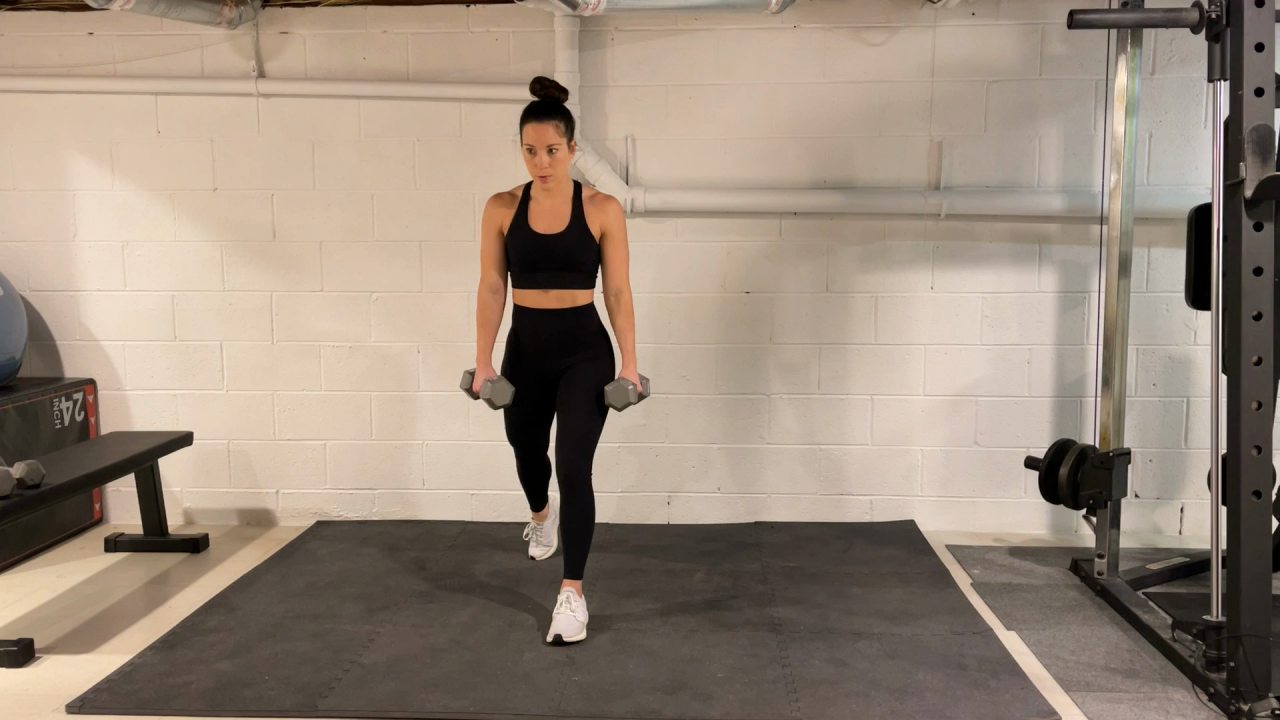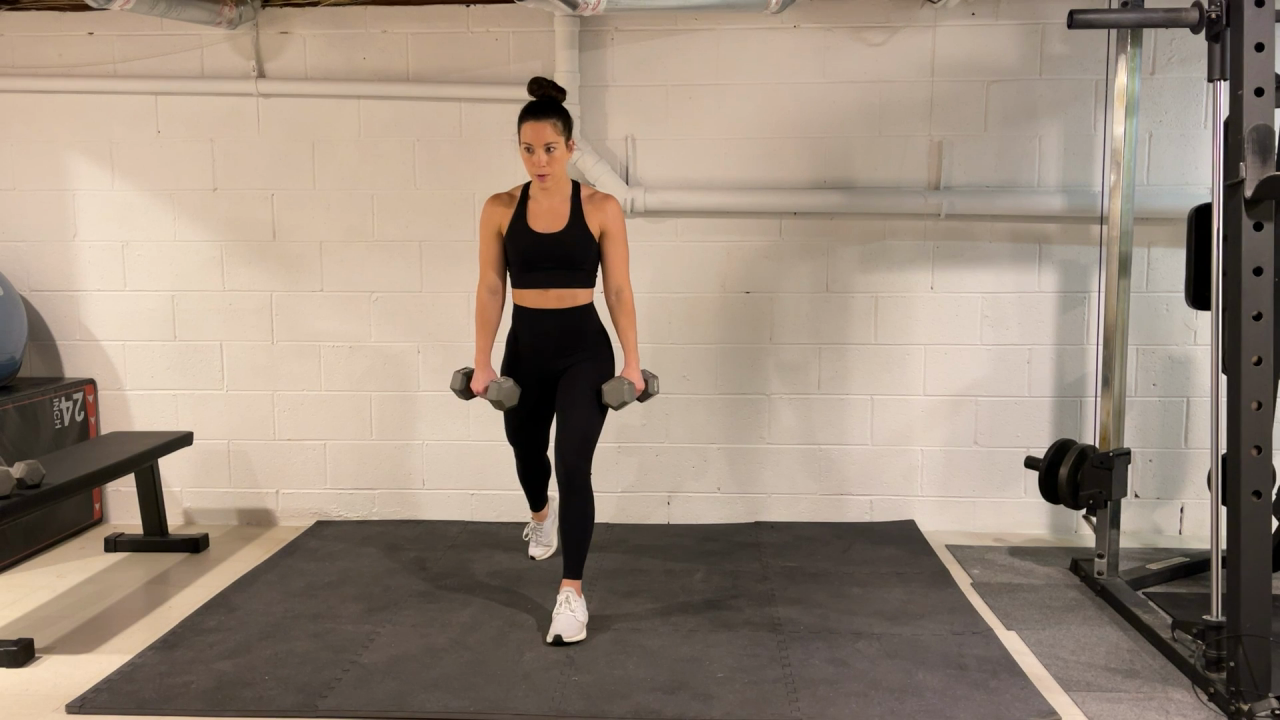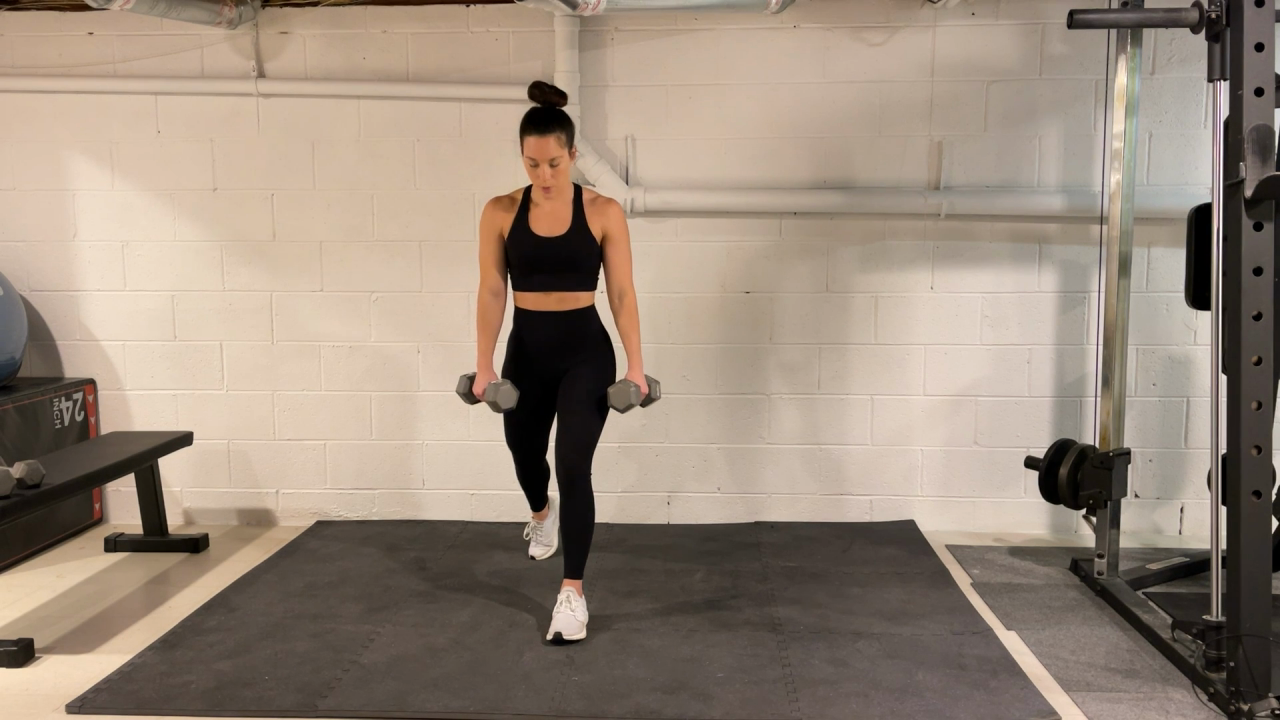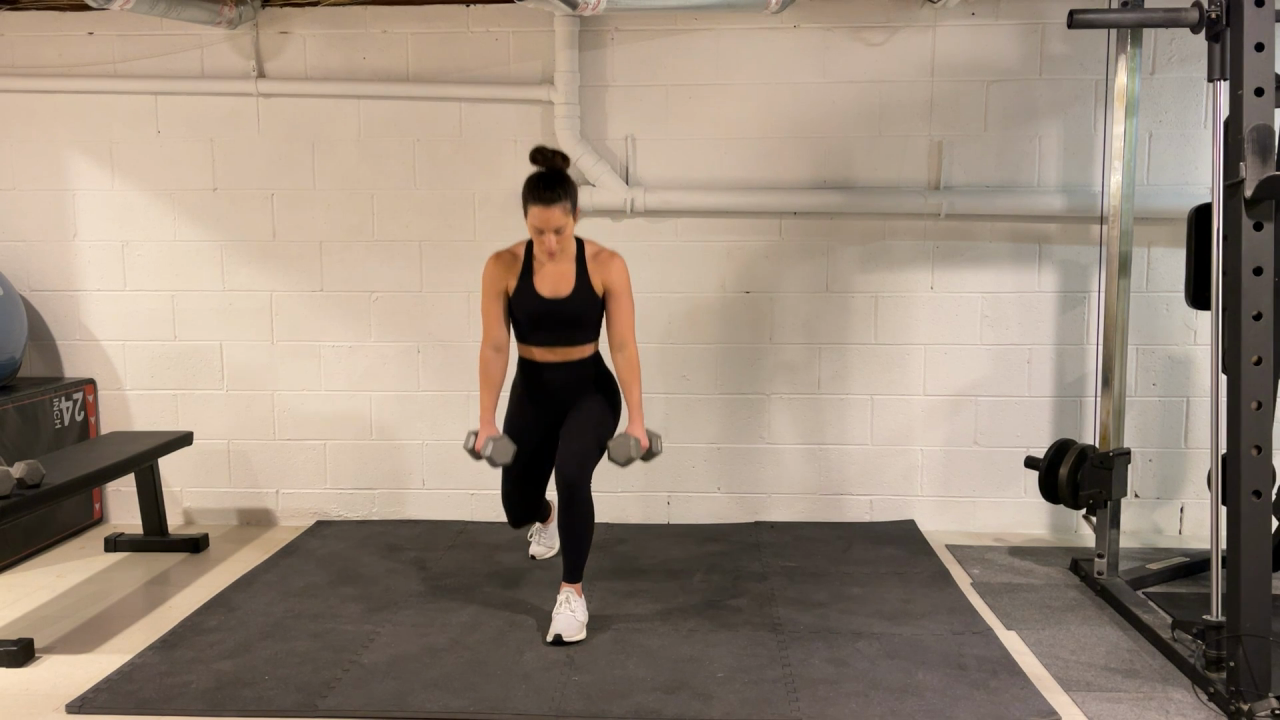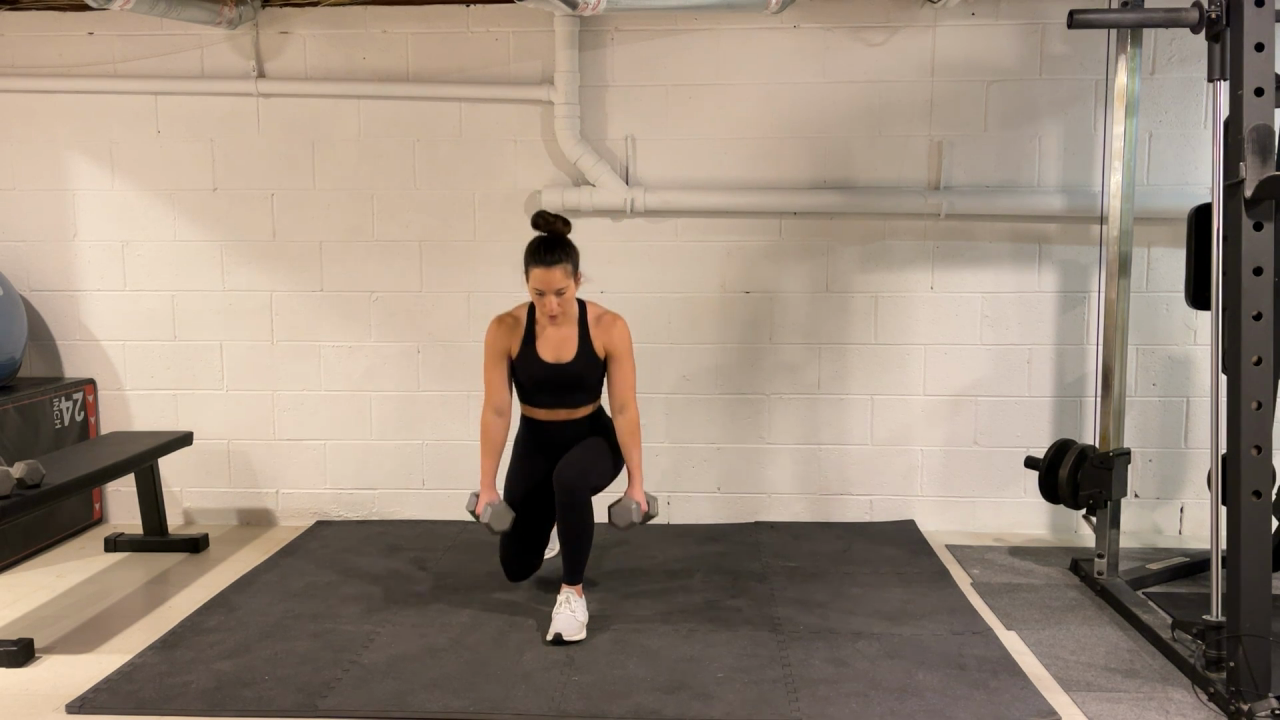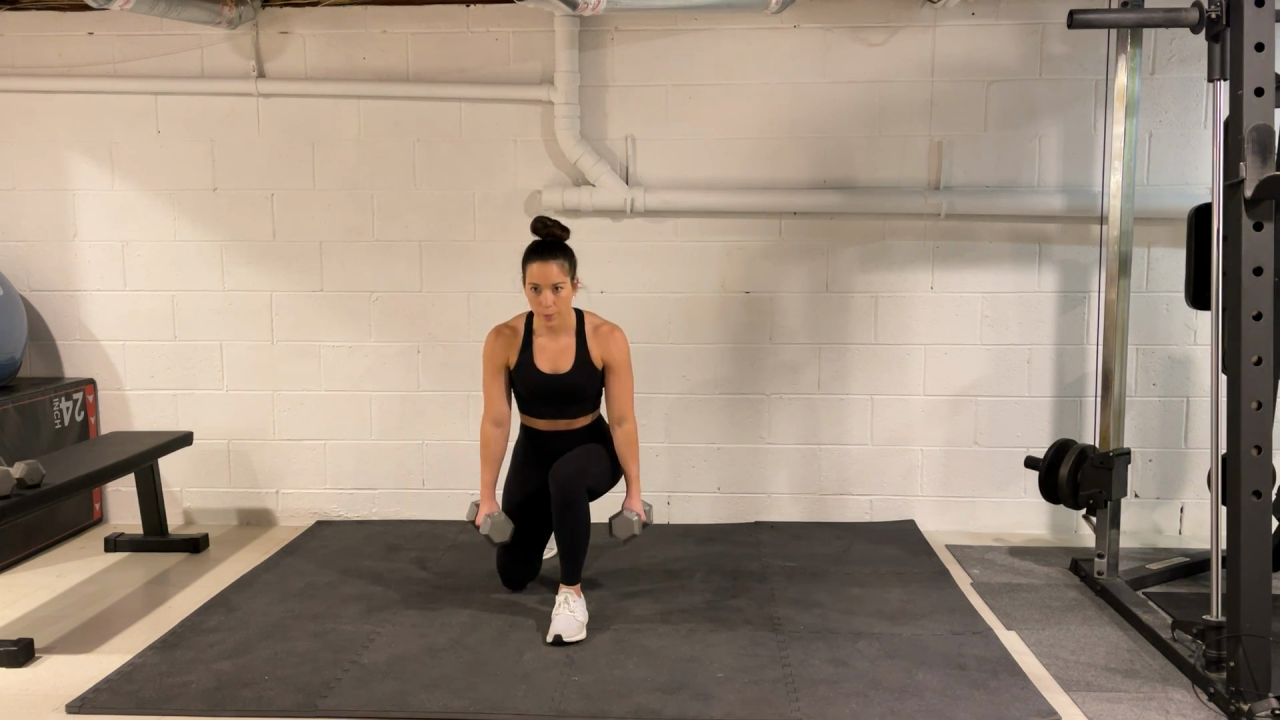
dt=0.3s
person 1, frame 1
left shoulder: (602, 209)
right shoulder: (502, 208)
left elbow: (618, 290)
right elbow: (492, 288)
left wrist: (629, 362)
right wrist: (483, 361)
left hip: (584, 350)
right hip: (525, 351)
left knee: (574, 467)
right knee: (527, 451)
left ankle: (572, 592)
right ankle: (541, 515)
person 1, frame 2
left shoulder: (601, 208)
right shoulder: (500, 208)
left elbow: (618, 289)
right elbow: (491, 288)
left wrist: (631, 360)
right wrist: (482, 361)
left hip: (584, 350)
right hip: (524, 350)
left knee: (574, 467)
right knee: (526, 450)
left ankle: (572, 593)
right ankle: (541, 514)
person 1, frame 3
left shoulder: (604, 212)
right shoulder: (500, 211)
left elbow: (622, 293)
right elbow: (491, 292)
left wrist: (635, 364)
right wrist: (484, 365)
left hip: (586, 351)
right hip: (526, 352)
left knee: (573, 466)
right knee: (523, 453)
left ankle: (573, 592)
right ankle: (541, 513)
person 1, frame 4
left shoulder: (607, 265)
right shoulder: (503, 266)
left elbow: (623, 346)
right elbow: (494, 347)
left wrist: (635, 417)
right wrist: (487, 419)
left hip: (590, 390)
right hip: (532, 392)
left knee: (573, 474)
right knee: (516, 505)
left ankle: (572, 593)
right ankle: (546, 515)
person 1, frame 5
left shoulder: (609, 327)
right shoulder: (505, 330)
left elbow: (624, 409)
right elbow: (496, 411)
left wrist: (635, 479)
right wrist: (487, 484)
left hip: (592, 439)
right hip: (534, 444)
left knee: (570, 480)
right knee: (516, 565)
left ankle: (572, 594)
right ankle: (548, 523)
person 1, frame 6
left shoulder: (607, 338)
right shoulder: (503, 340)
left elbow: (622, 421)
right elbow: (495, 422)
left wrist: (633, 490)
right wrist: (486, 495)
left hip: (591, 447)
right hip: (533, 453)
left knee: (566, 480)
right knee: (513, 575)
left ankle: (571, 594)
right ankle: (548, 525)
